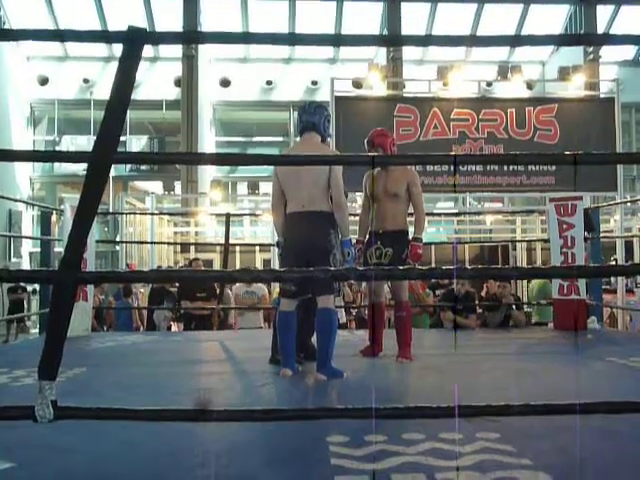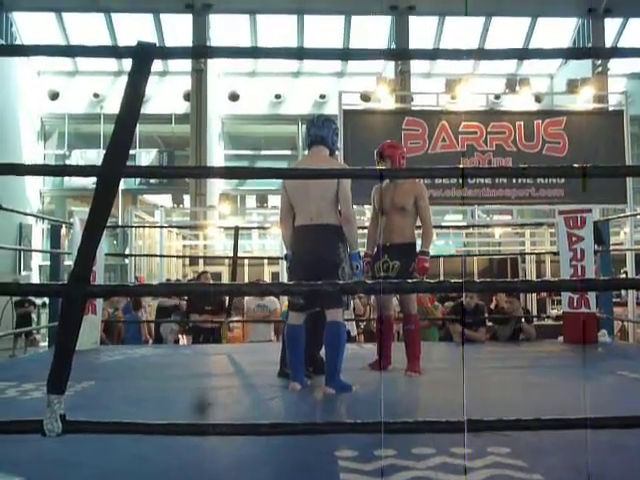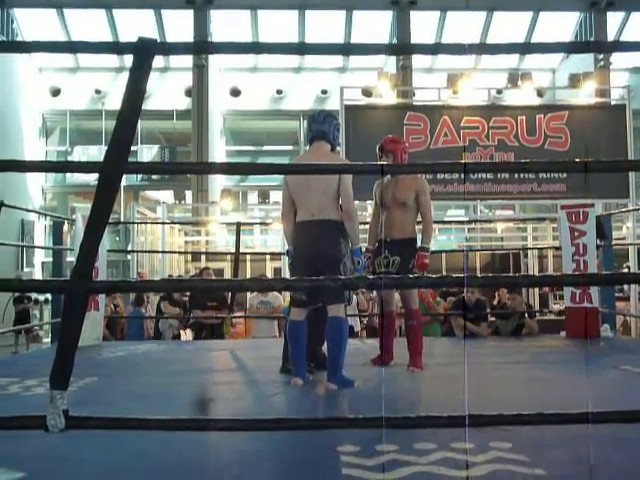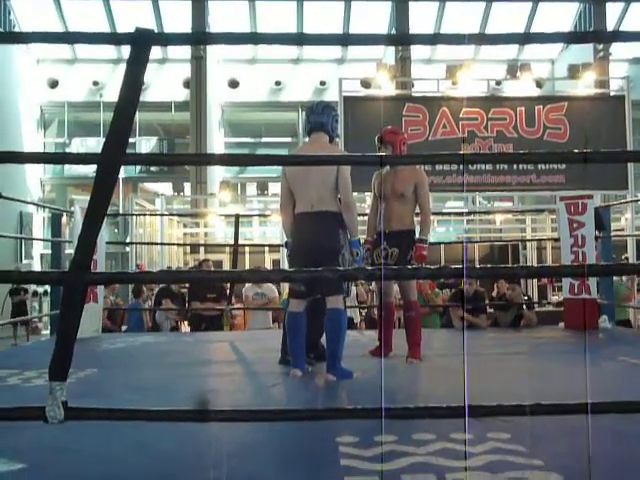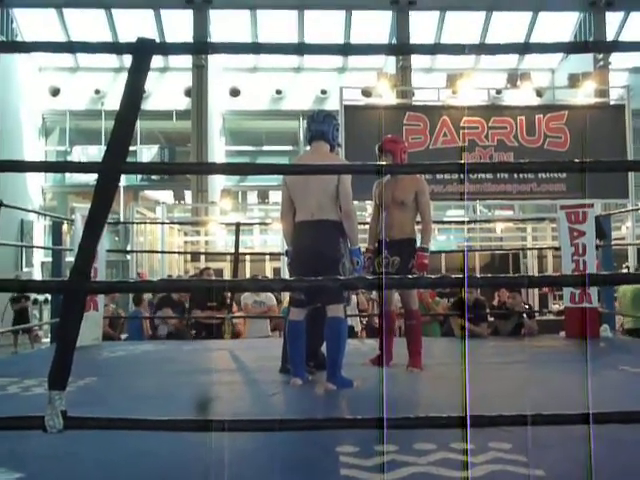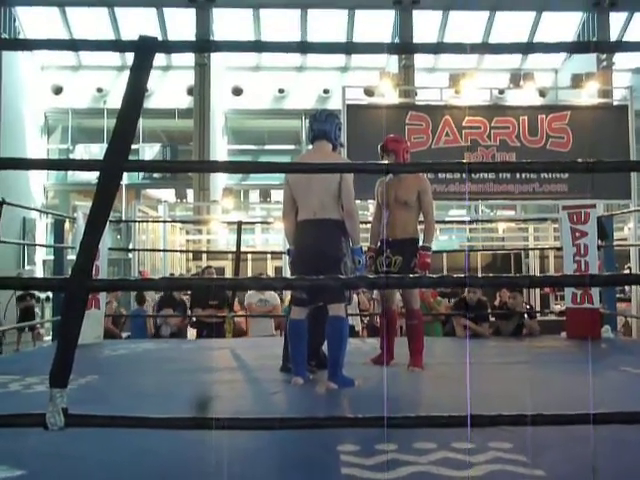
dt=0.3s
person 1, frame 1
right shoulder: (329, 155)
left elbow: (276, 207)
right elbow: (338, 202)
left wrist: (282, 239)
right wrist: (346, 238)
left hip: (292, 229)
right hip: (321, 227)
left knee: (288, 299)
right knee: (325, 298)
left ankle: (287, 363)
right ankle: (324, 366)
person 1, frame 2
right shoulder: (338, 168)
left elbow: (284, 220)
right elbow: (347, 215)
left wrist: (290, 252)
right wrist: (355, 251)
left hip: (301, 243)
right hip: (329, 240)
left knee: (296, 312)
right knee: (335, 311)
left ankle: (296, 377)
right ankle: (332, 380)
person 1, frame 3
right shoulder: (339, 163)
left elbow: (286, 215)
right elbow: (348, 211)
left wrist: (292, 247)
right wrist: (356, 247)
left hip: (302, 238)
right hip: (330, 236)
left knee: (298, 308)
right knee: (336, 307)
left ankle: (298, 372)
right ankle: (334, 375)
person 1, frame 4
right shoulder: (337, 155)
left elbow: (285, 207)
right elbow: (347, 202)
left wrist: (290, 239)
right wrist: (355, 238)
left hip: (301, 230)
right hip: (329, 228)
left knee: (297, 299)
right knee: (335, 298)
left ankle: (297, 364)
right ankle: (334, 367)
person 1, frame 5
right shoulder: (338, 164)
left elbow: (286, 215)
right elbow: (347, 211)
left wrist: (291, 247)
right wrist: (355, 247)
left hip: (301, 238)
right hip: (329, 236)
left knee: (297, 307)
right knee: (336, 306)
left ankle: (297, 372)
right ankle: (334, 375)
person 1, frame 6
left shoulder: (294, 166)
right shoulder: (340, 163)
left elbow: (287, 214)
right elbow: (349, 210)
left wrist: (293, 247)
right wrist: (357, 246)
left hip: (303, 237)
right hip: (331, 235)
left knee: (299, 306)
right knee: (337, 306)
left ankle: (298, 372)
right ankle: (335, 375)
person 2, frame 1
left shoulder: (408, 174)
right shoulder: (369, 178)
left elbow: (419, 210)
left wrist: (417, 241)
right wrist: (360, 241)
left hip: (398, 237)
right hip: (374, 237)
left knee: (400, 292)
right knee: (374, 292)
left ankle: (404, 348)
right ankle: (374, 343)
person 2, frame 2
left shoulder: (416, 187)
right shoulder: (377, 190)
left elbow: (427, 224)
left wrist: (424, 255)
right wrist: (368, 254)
left hip: (405, 250)
right hip: (382, 250)
left knee: (408, 305)
right knee: (383, 306)
left ankle: (413, 361)
right ankle: (383, 357)
person 2, frame 3
left shoulder: (417, 183)
right shoulder: (379, 186)
left elbow: (427, 220)
left wrist: (424, 251)
right wrist: (369, 249)
left hip: (406, 245)
right hip: (383, 246)
left knee: (410, 301)
right knee: (385, 301)
left ankle: (416, 356)
right ankle: (385, 352)
person 2, frame 4
left shoulder: (416, 174)
right shoulder: (378, 177)
left elbow: (426, 212)
left wrist: (422, 243)
right wrist: (368, 241)
left hip: (405, 237)
right hip: (382, 238)
left knee: (408, 292)
right knee: (384, 293)
left ankle: (415, 348)
right ankle: (384, 344)
person 2, frame 5
left shoulder: (417, 182)
right shoulder: (379, 186)
left elbow: (426, 220)
left wrist: (423, 251)
right wrist: (369, 250)
left hip: (405, 245)
right hip: (382, 246)
left knee: (409, 301)
right knee: (384, 301)
left ankle: (415, 357)
right ankle: (384, 352)
person 2, frame 6
left shoulder: (419, 182)
right shoulder: (381, 185)
left elbow: (429, 219)
left wrist: (425, 250)
right wrist: (371, 249)
left hip: (408, 245)
right hip: (385, 246)
left knee: (411, 300)
right knee: (386, 300)
left ankle: (416, 356)
right ankle: (386, 352)
